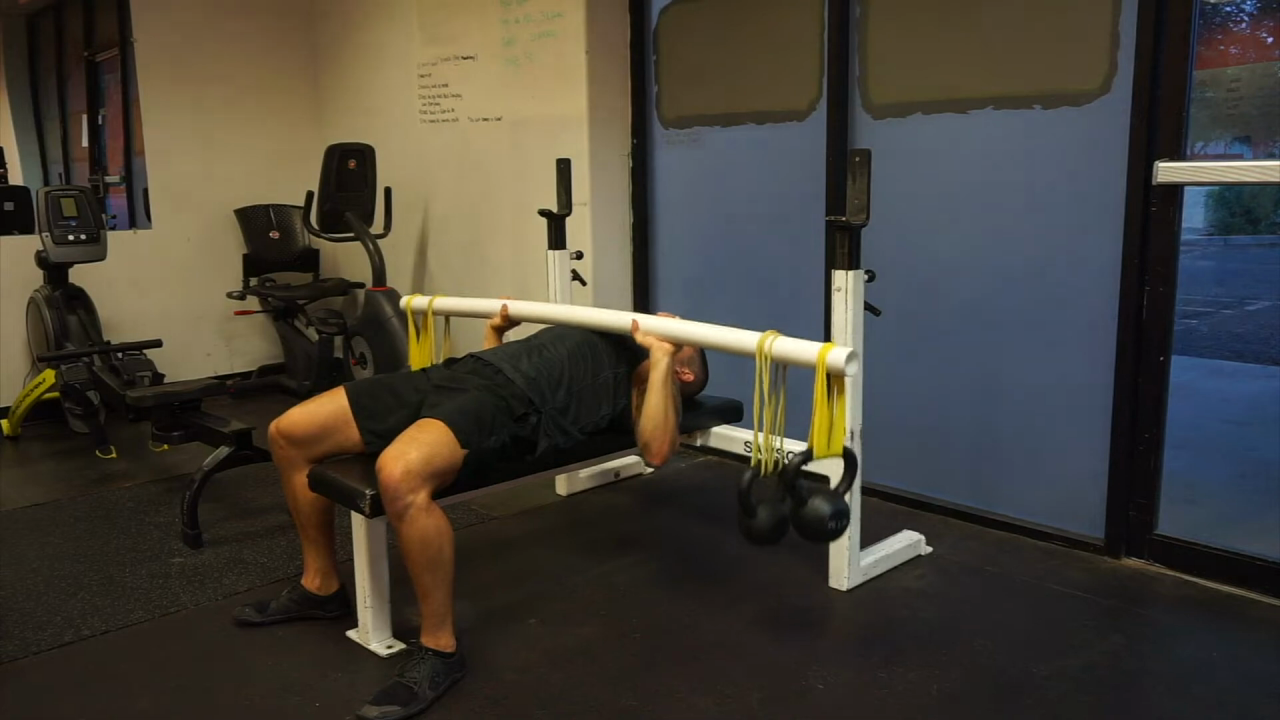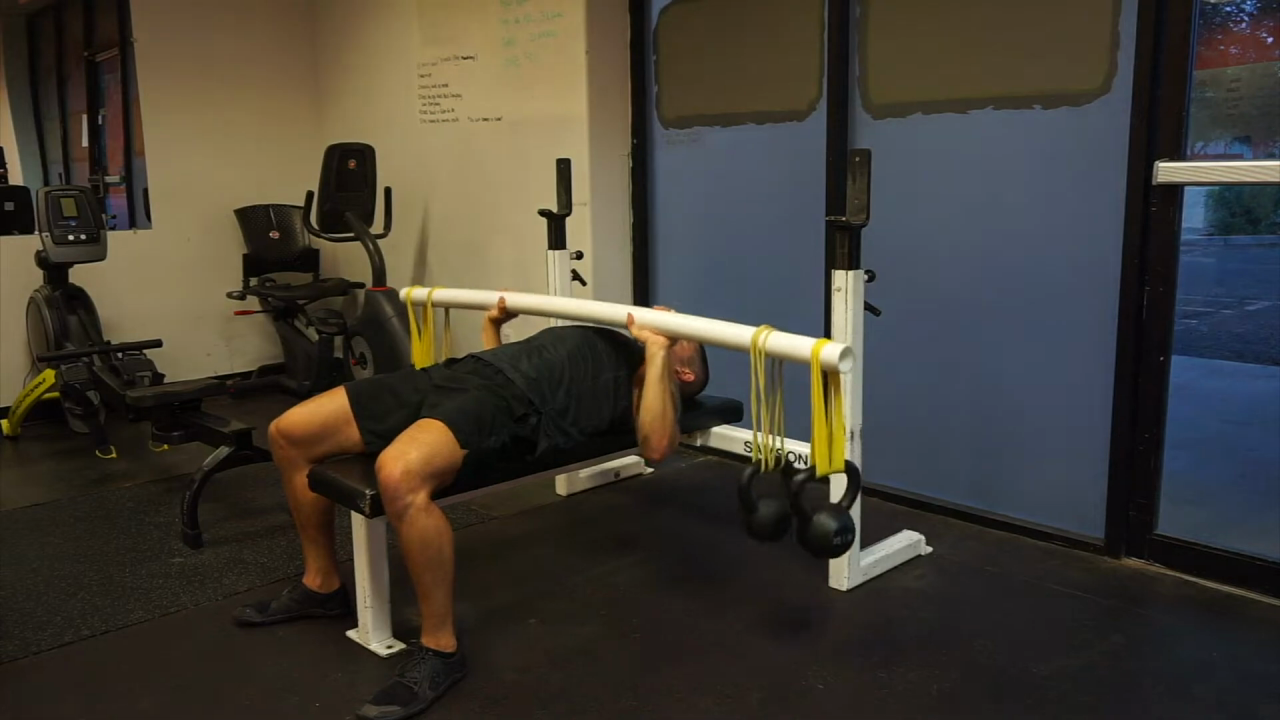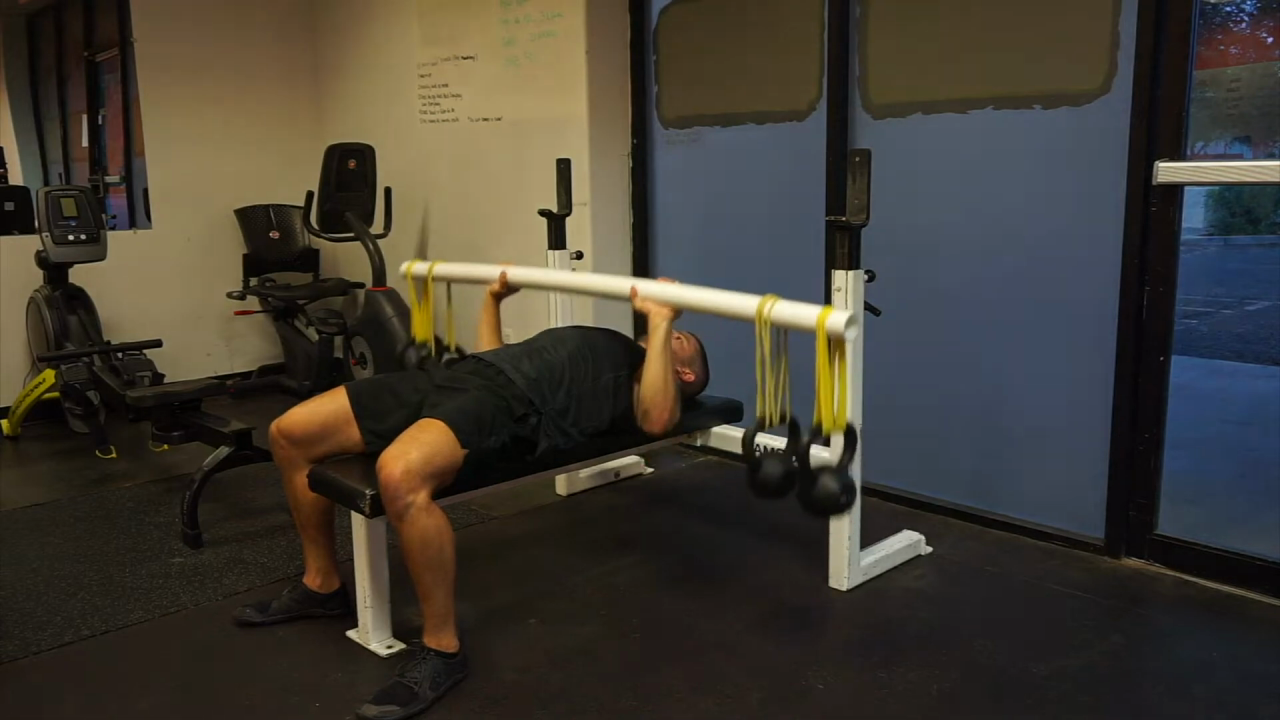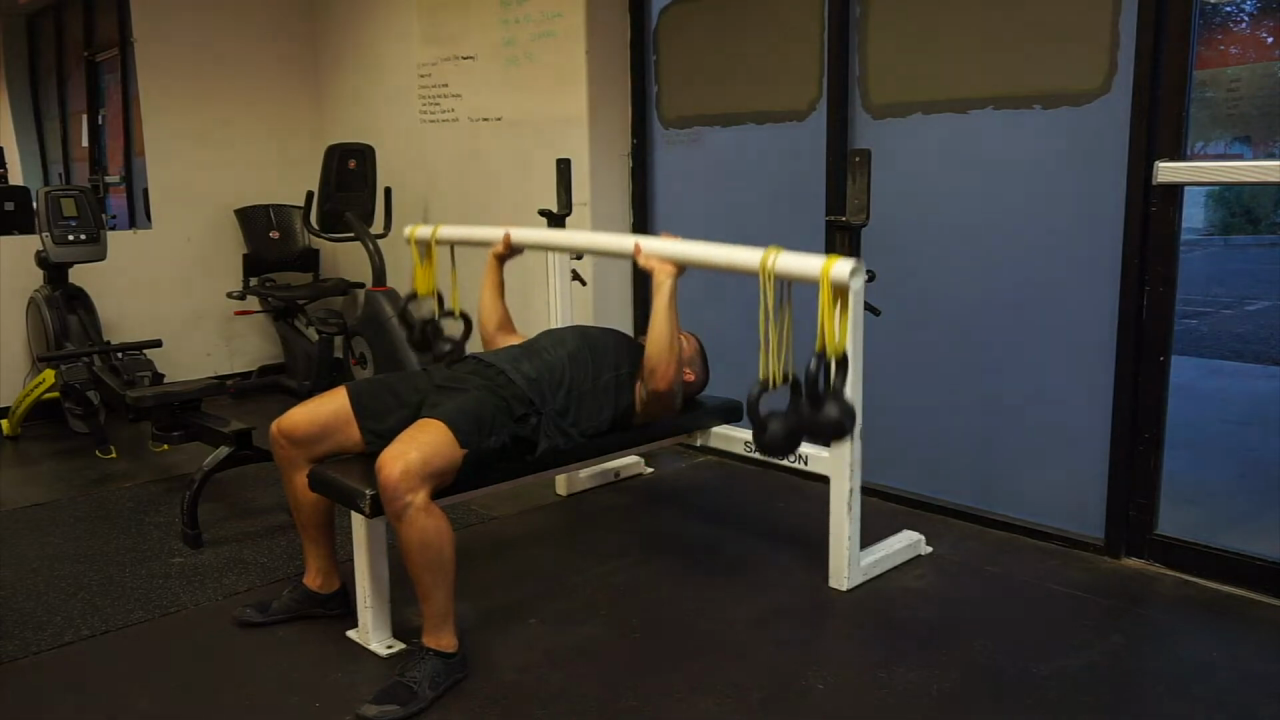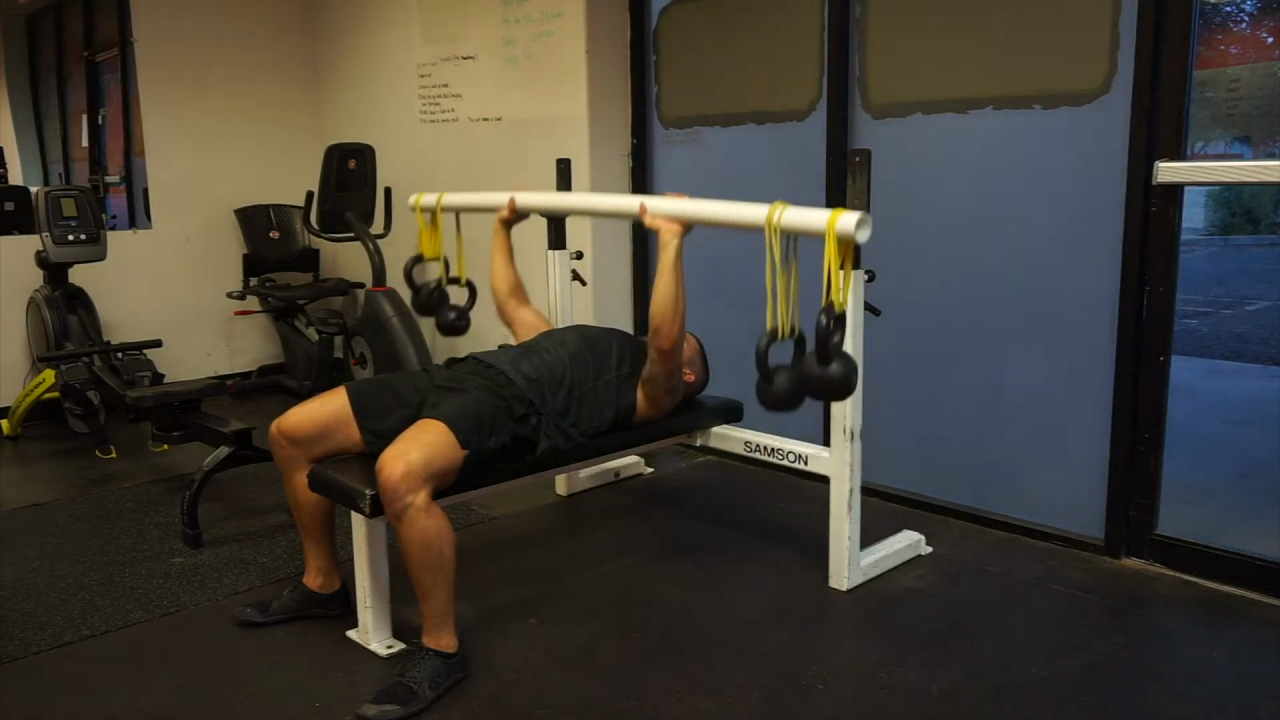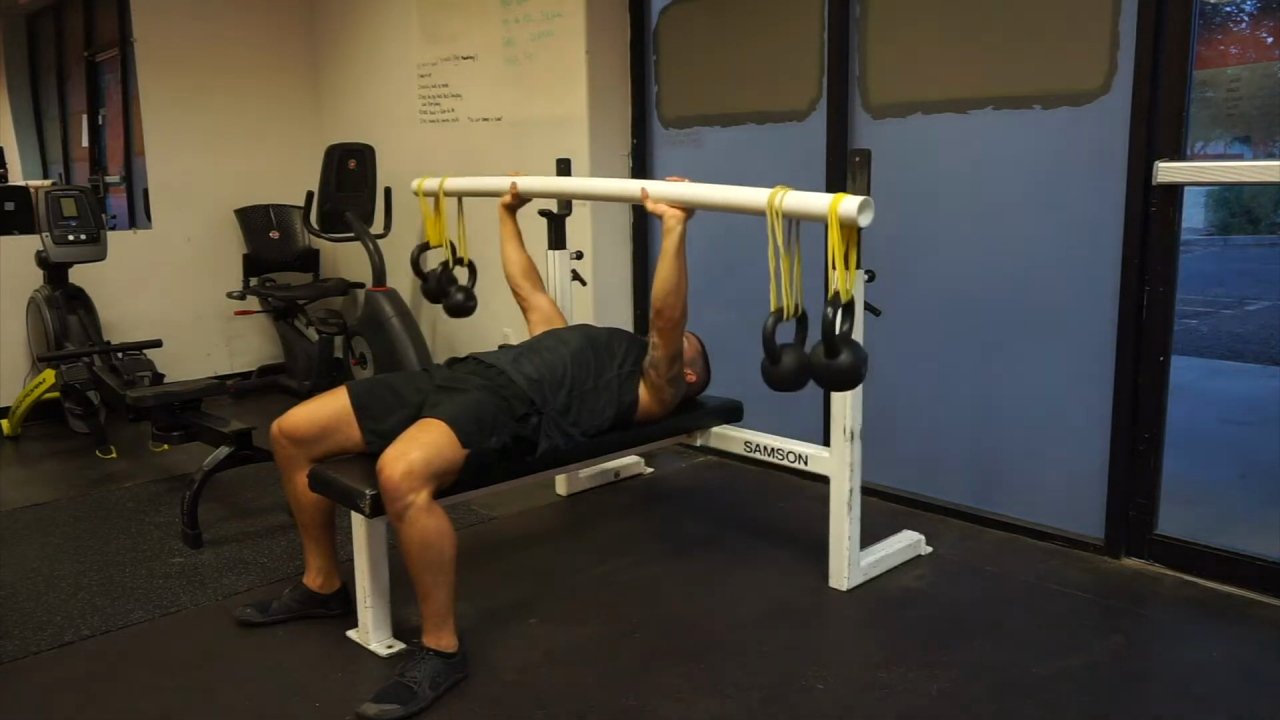
dt=0.2s
person 1, frame 1
left shoulder: (650, 378)
right shoulder: (602, 348)
left elbow: (657, 450)
left wrist: (661, 353)
right wrist: (495, 330)
left hip: (510, 400)
left knee: (401, 476)
right knee: (289, 433)
left ankle: (439, 649)
right ankle: (320, 586)
person 1, frame 2
left shoulder: (651, 377)
right shoulder: (602, 349)
left elbow: (656, 445)
left wrist: (657, 348)
right wrist: (493, 324)
left hip: (510, 401)
left knee: (400, 476)
right knee: (289, 433)
left ankle: (439, 650)
right ankle: (321, 585)
person 1, frame 3
left shoulder: (645, 372)
right shoulder: (603, 353)
left elbow: (658, 420)
left wrist: (659, 321)
right wrist: (492, 300)
left hip: (510, 400)
left knee: (400, 475)
right knee: (289, 432)
left ankle: (441, 649)
right ankle: (321, 584)
person 1, frame 4
left shoulder: (647, 382)
right shoulder: (599, 356)
left elbow: (662, 383)
right elbow: (497, 337)
left wrist: (665, 281)
right wrist: (496, 263)
left hip: (511, 402)
left knee: (400, 476)
right knee: (290, 433)
left ankle: (440, 649)
right ankle: (322, 584)
person 1, frame 5
left shoulder: (655, 387)
right shoulder: (591, 358)
left elbow: (665, 339)
right elbow: (511, 305)
left wrist: (670, 242)
right wrist: (503, 229)
left hip: (510, 402)
left knee: (401, 477)
right knee: (290, 433)
left ankle: (440, 650)
right ankle: (322, 585)
person 1, frame 6
left shoulder: (658, 386)
right shoulder: (590, 351)
left elbow: (668, 318)
right elbow: (528, 289)
left wrist: (674, 225)
right wrist: (508, 213)
left hip: (512, 402)
right hip: (460, 374)
left knee: (402, 476)
right knee: (290, 433)
left ankle: (441, 649)
right ankle: (321, 584)
